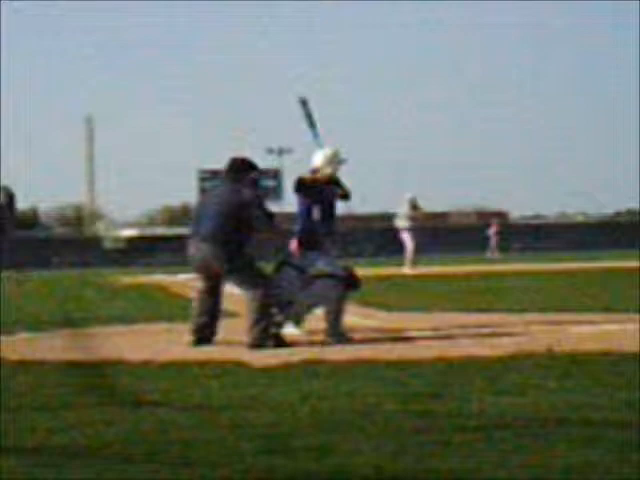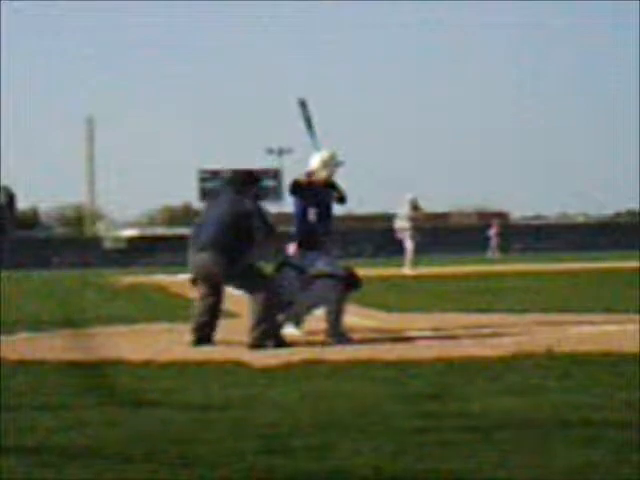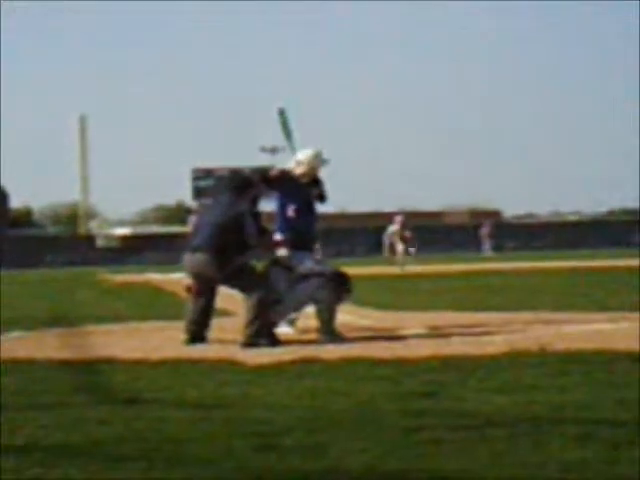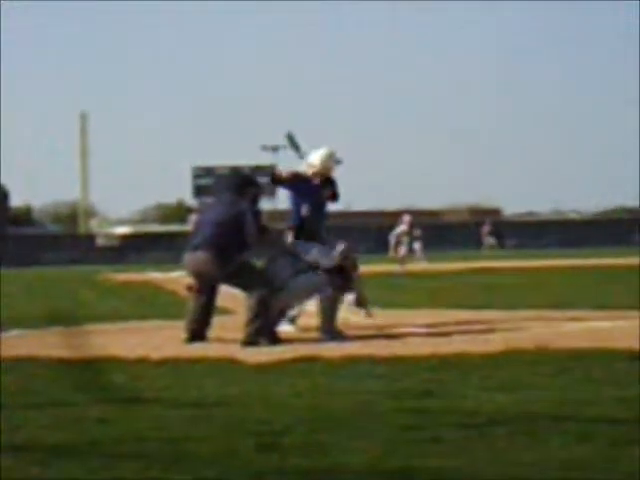
dt=0.4s
person 1, frame 1
left shoulder: (331, 183)
right shoulder: (307, 183)
left elbow: (345, 195)
right elbow: (300, 186)
right wrist: (314, 175)
left hip: (325, 241)
right ankle: (288, 321)
person 1, frame 2
left shoulder: (328, 186)
right shoulder: (303, 186)
left elbow: (342, 198)
right elbow: (294, 188)
right wrist: (310, 178)
left hip: (322, 242)
right hip: (304, 244)
left knee: (331, 281)
right knee: (299, 283)
right ankle: (288, 322)
person 1, frame 3
left shoulder: (313, 182)
right shoulder: (285, 181)
left elbow: (321, 197)
right elbow: (268, 180)
right wrist: (287, 171)
left hip: (308, 239)
right hip: (288, 240)
right knee: (286, 279)
right ankle: (283, 320)
person 1, frame 4
left shoulder: (327, 182)
right shoulder: (298, 180)
left elbow: (333, 197)
right elbow: (275, 179)
right wrist: (299, 173)
left hip: (317, 236)
right hip: (300, 237)
person 2, frame 1
left shoulder: (210, 194)
right shoulder: (246, 195)
right elbow: (266, 225)
left hip: (195, 248)
right hip: (220, 249)
left knee: (209, 287)
right knee: (258, 285)
left ankle: (201, 335)
right ankle: (260, 338)
person 2, frame 2
left shoulder: (213, 204)
right shoulder: (247, 206)
right elbow: (264, 239)
left wrist: (199, 274)
left hip: (196, 258)
right hip: (219, 258)
left knee: (210, 289)
right knee: (263, 287)
left ankle: (201, 335)
right ankle: (262, 338)
person 2, frame 3
left shoulder: (208, 207)
right shoulder: (243, 209)
right elbow: (256, 241)
left hip: (190, 259)
right hip: (213, 260)
left knee: (204, 287)
right knee: (258, 286)
left ankle: (194, 333)
right ankle: (255, 336)
person 2, frame 4
left shoulder: (212, 206)
right shoulder: (244, 207)
right elbow: (254, 239)
left hip: (190, 258)
right hip: (214, 258)
left knee: (205, 286)
right knee: (260, 284)
left ankle: (194, 332)
right ankle: (255, 335)
